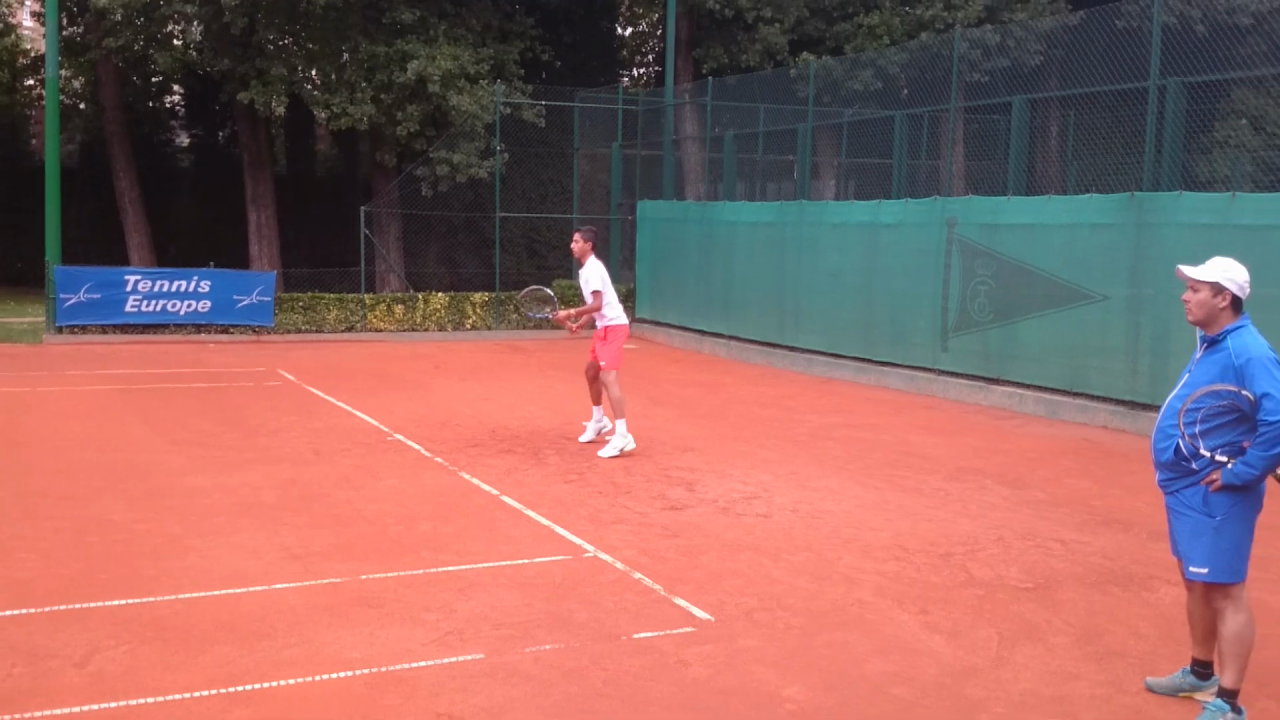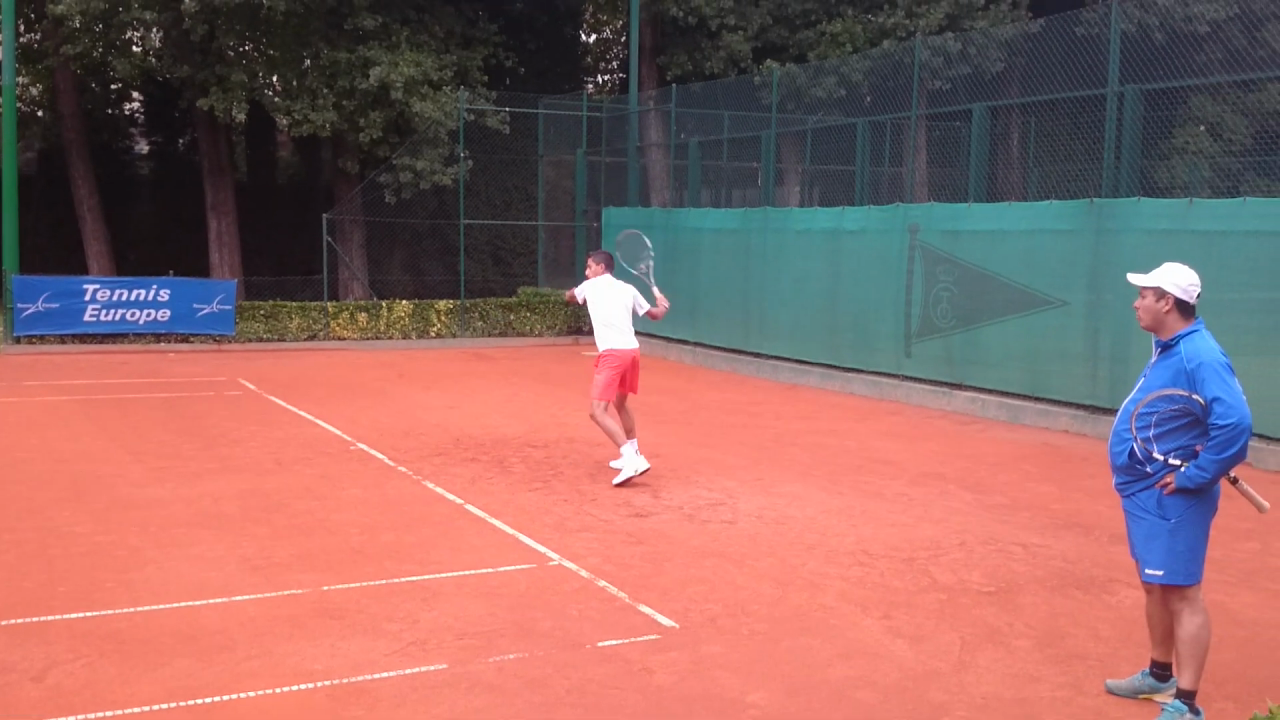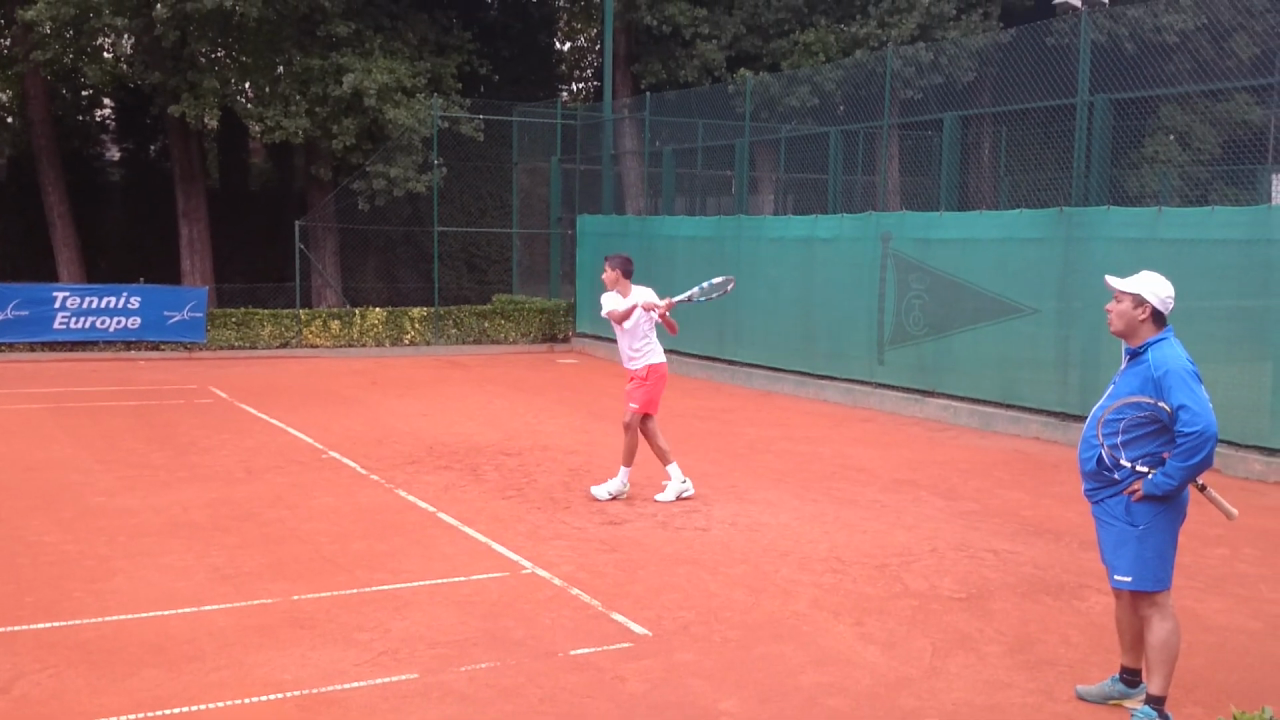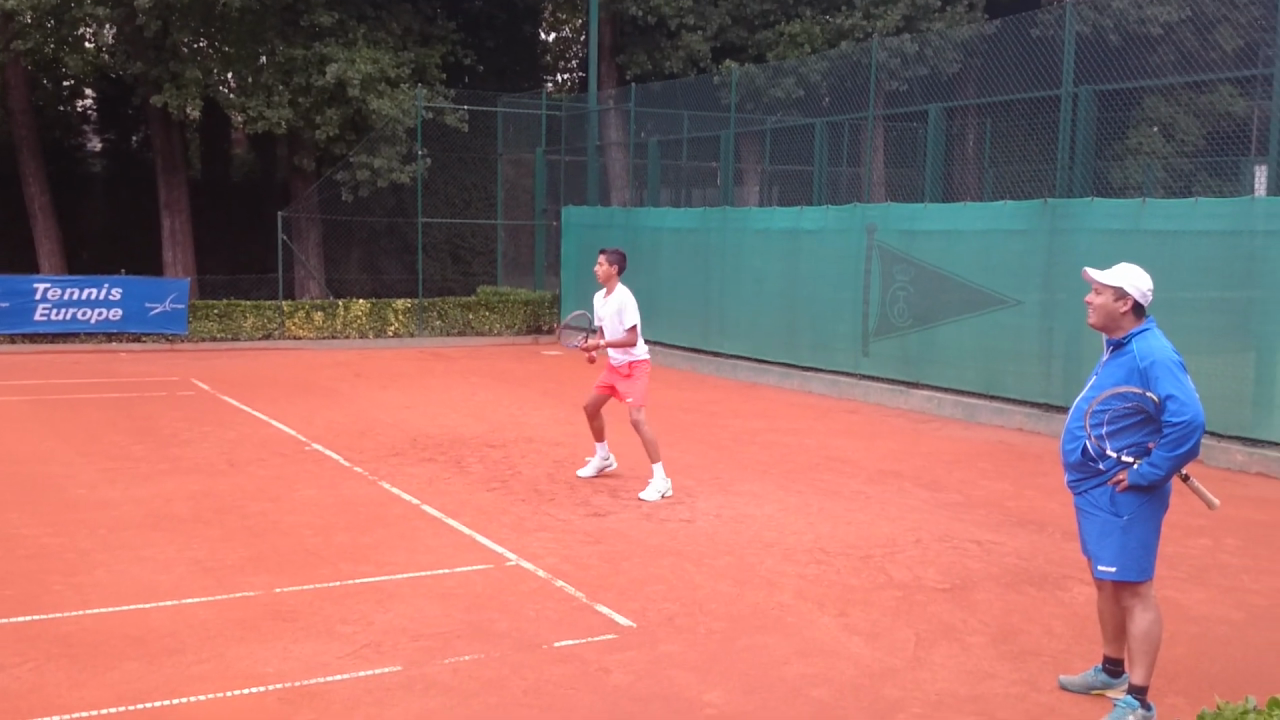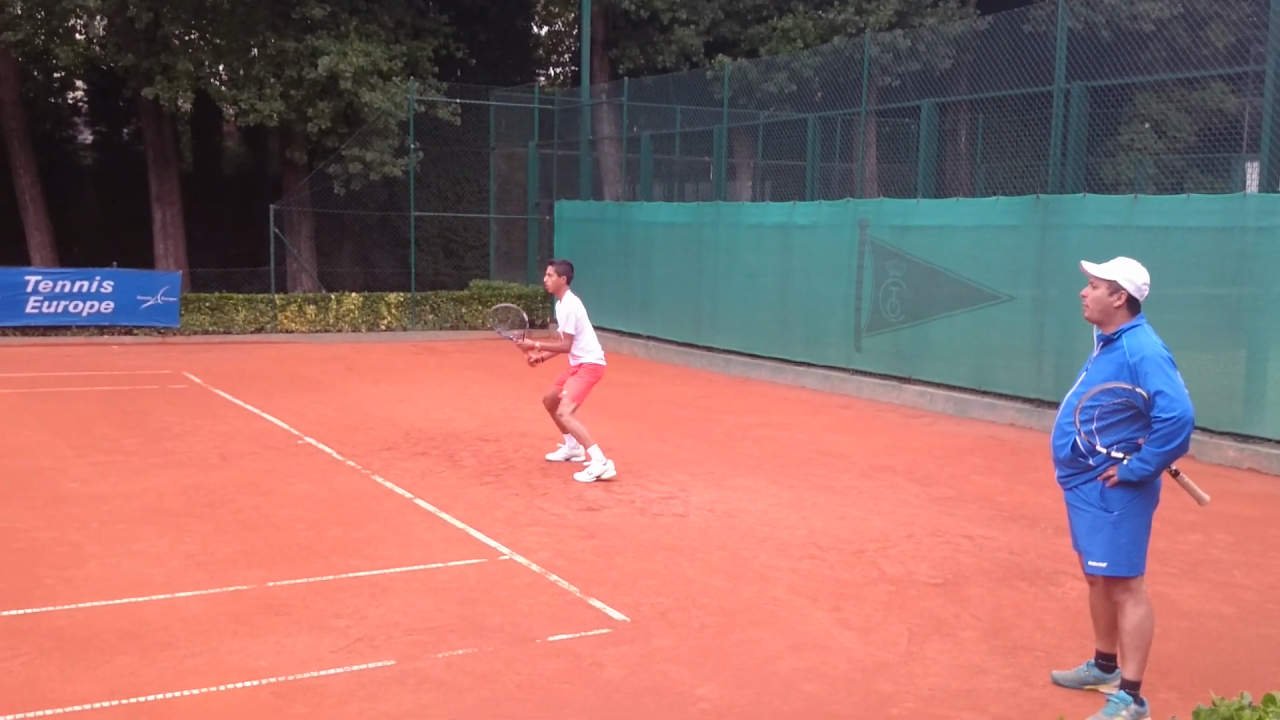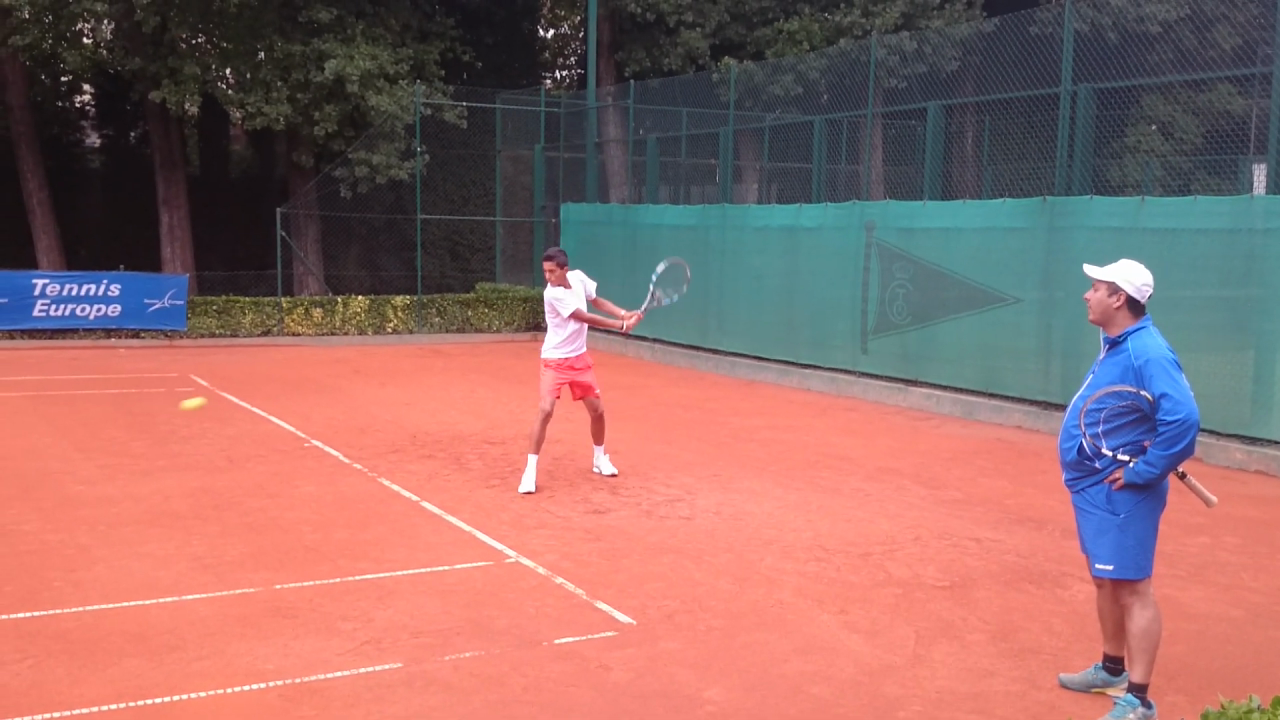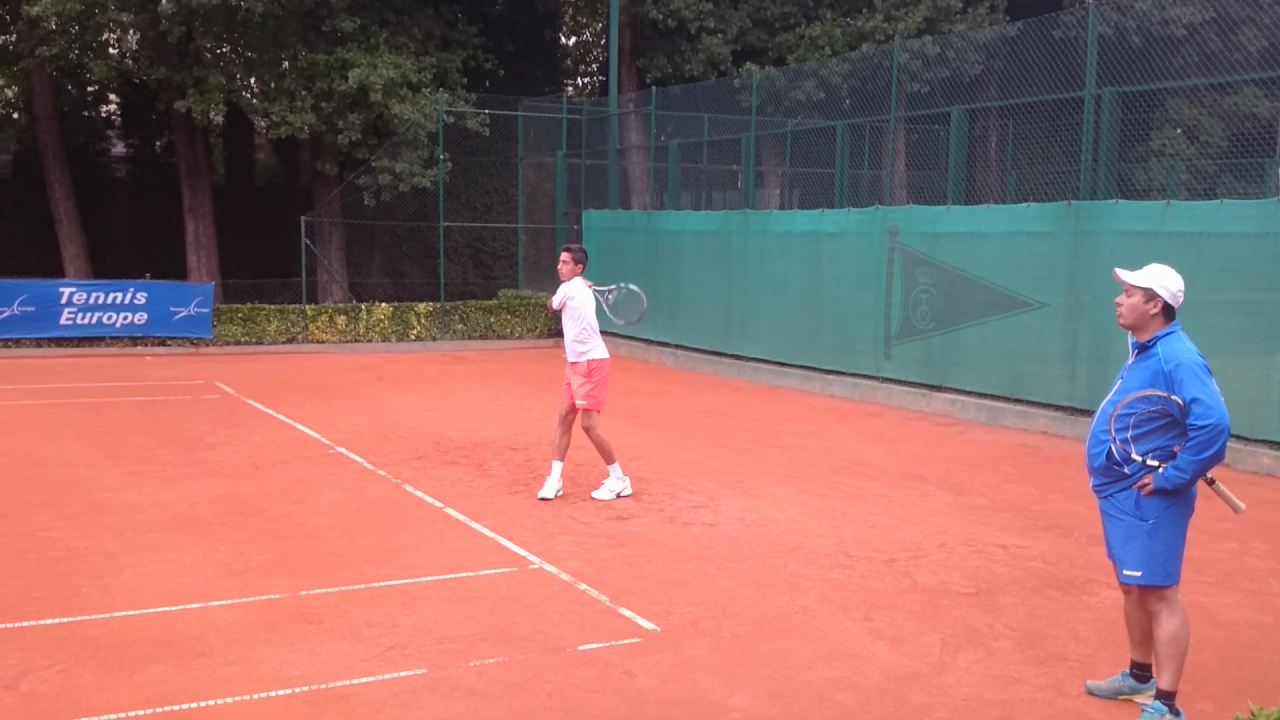
dt=0.7s
person 1, frame 1
right shoulder: (1210, 345)
left wrist: (1240, 473)
left hip: (1214, 496)
right hip: (1187, 488)
left knee: (1224, 593)
right knee: (1197, 584)
right ankle: (1200, 673)
person 1, frame 2
left shoulder: (1199, 355)
right shoulder: (1166, 350)
left elbow: (1234, 423)
left wrist: (1193, 476)
left hip: (1170, 499)
right hip: (1144, 491)
left knee: (1181, 594)
right knee: (1155, 588)
right ankle: (1159, 675)
person 1, frame 3
left shoulder: (1167, 364)
right shoulder: (1138, 358)
left elbow: (1201, 431)
left wrist: (1160, 483)
left hip: (1139, 506)
right hip: (1114, 498)
left knee: (1151, 601)
right knee: (1126, 594)
right ankle: (1130, 682)
person 1, frame 4
left shoulder: (1151, 353)
right shoulder: (1116, 349)
left elbow: (1188, 420)
left wrist: (1146, 474)
left hip: (1121, 496)
right hip: (1095, 489)
left knee: (1133, 592)
right knee: (1106, 584)
right ankle: (1111, 672)
person 1, frame 5
left shoulder: (1142, 350)
right shoulder: (1107, 344)
left elbow: (1177, 417)
left wrist: (1136, 469)
left hip: (1113, 491)
right hip: (1086, 485)
left knee: (1124, 587)
right knee: (1098, 579)
right ankle: (1105, 666)
person 1, frame 6
left shoulder: (1147, 352)
right shoulder: (1114, 346)
left elbow: (1182, 419)
left wrist: (1142, 472)
left hip: (1119, 494)
right hip: (1094, 488)
left knee: (1131, 589)
right knee: (1105, 582)
right ankle: (1112, 670)
person 1, frame 7
left shoulder: (1177, 358)
right shoulder: (1142, 352)
left elbow: (1213, 424)
left wrist: (1171, 477)
left hip: (1147, 500)
right hip: (1121, 493)
left knee: (1159, 596)
right knee: (1133, 589)
right ankle: (1140, 676)
person 2, frame 1
left shoulder: (593, 269)
right shoulder: (586, 270)
left elbow: (597, 305)
left wrist: (570, 314)
right wrist: (579, 324)
left hip: (613, 326)
right hip: (605, 327)
left knee: (609, 379)
right knee: (591, 372)
left ankle: (622, 436)
right ankle: (599, 421)
person 2, frame 2
left shoulder: (591, 286)
right shoulder: (628, 289)
left elbow: (569, 296)
right elbow: (655, 314)
left wrist: (582, 289)
right wrist: (662, 303)
left hip: (612, 353)
right hip: (631, 351)
left knee: (597, 412)
right knee: (620, 403)
left ankle: (632, 459)
right ankle: (630, 455)
person 2, frame 3
left shoulder: (647, 294)
right shoulder: (610, 299)
left elbow: (673, 330)
right elbow: (617, 318)
left wrist: (665, 314)
right wrist: (638, 305)
left hip: (651, 366)
right hip: (636, 369)
left knee: (630, 422)
right knee: (646, 426)
left ankle: (621, 482)
right ankle: (678, 481)
person 2, frame 4
left shoulder: (625, 298)
right shoulder: (598, 298)
left elbow: (632, 340)
left wrist: (601, 344)
right wrist: (592, 348)
left hip: (634, 364)
right hip: (614, 364)
left knee: (638, 420)
right knee: (590, 407)
left ankle: (660, 479)
right ankle: (603, 458)
person 2, frame 5
left shoulder: (569, 306)
right shoulder: (561, 304)
left elbow: (566, 346)
left wrist: (535, 345)
right wrist: (542, 355)
left hip: (588, 365)
right hip: (579, 364)
left knee: (564, 413)
right knee: (550, 401)
left ankle: (600, 463)
right ankle: (572, 447)
person 2, frame 6
left shoulder: (579, 277)
right shoulder: (552, 294)
left elbow: (597, 301)
right elbow: (586, 318)
left wrist: (624, 314)
right wrist: (621, 325)
left hip: (580, 358)
right hip: (554, 360)
left knee: (597, 410)
right knee: (545, 411)
left ankle: (599, 459)
right ankle: (530, 470)
person 2, frame 7
left shoulder: (570, 289)
right shoulder: (578, 289)
left elbow: (554, 305)
left hip: (591, 363)
right hip: (577, 363)
left knee: (589, 424)
right knee: (564, 418)
left ankle: (618, 480)
right ankle: (554, 479)
